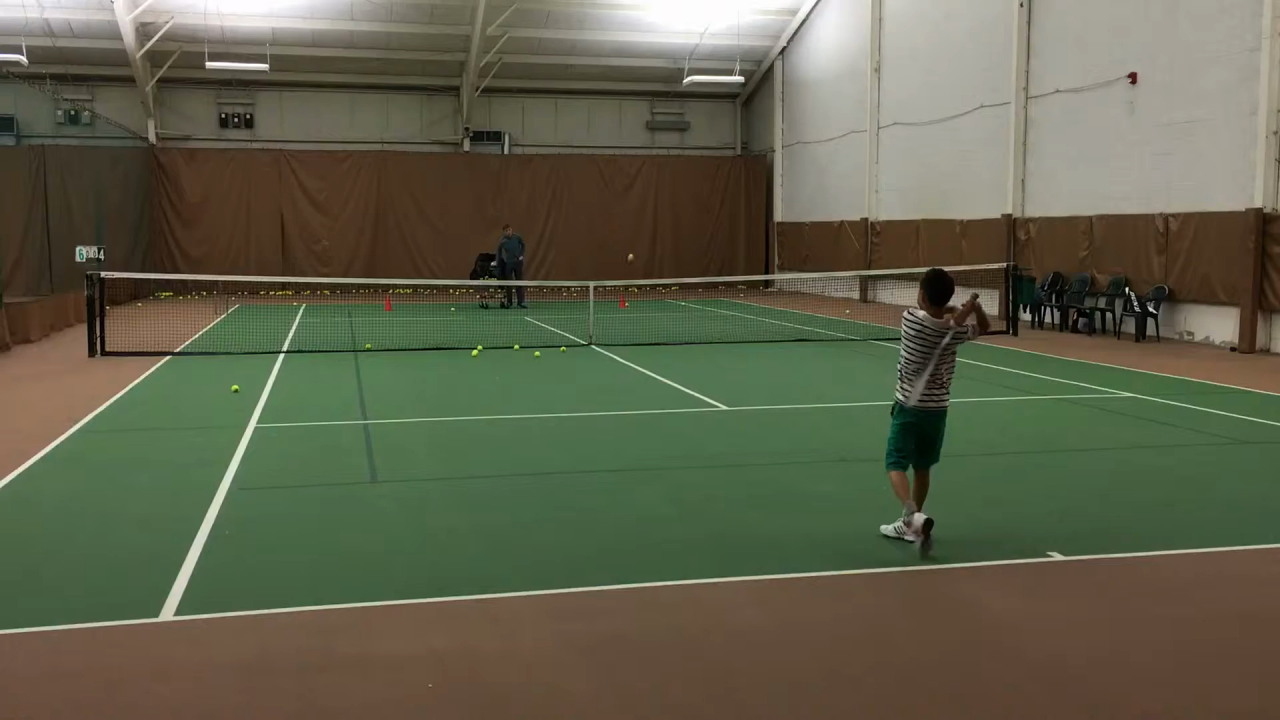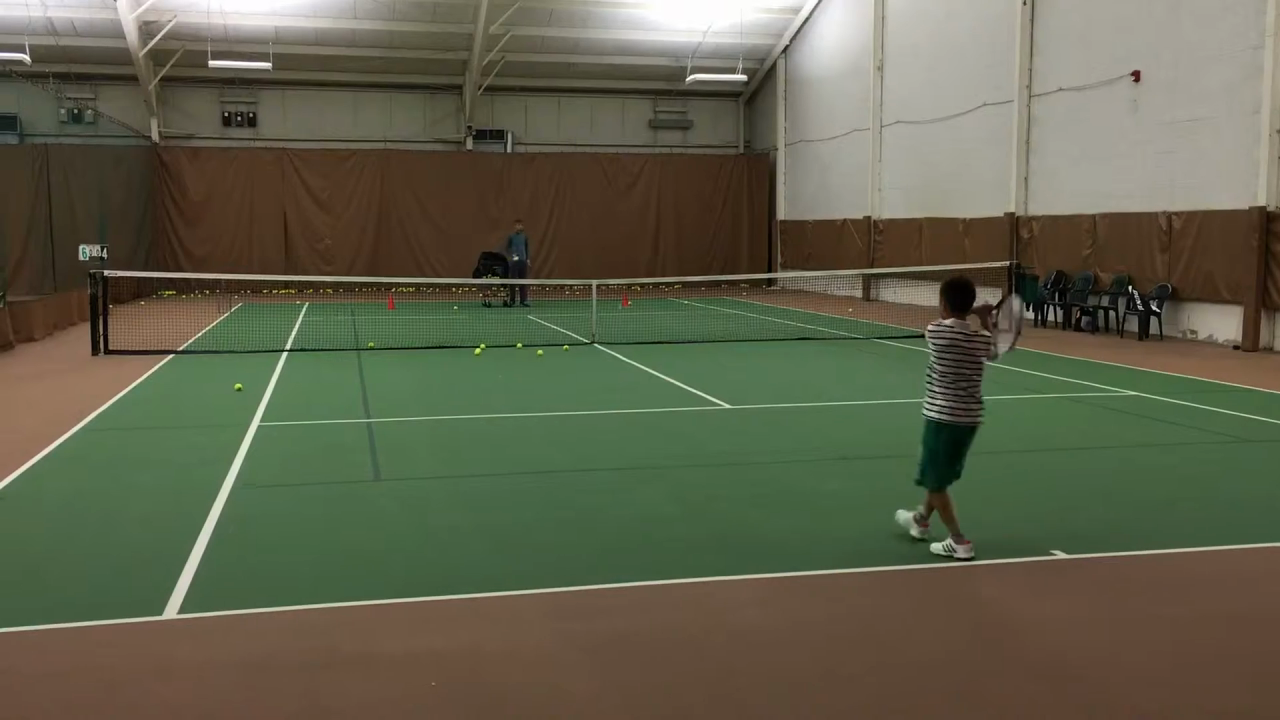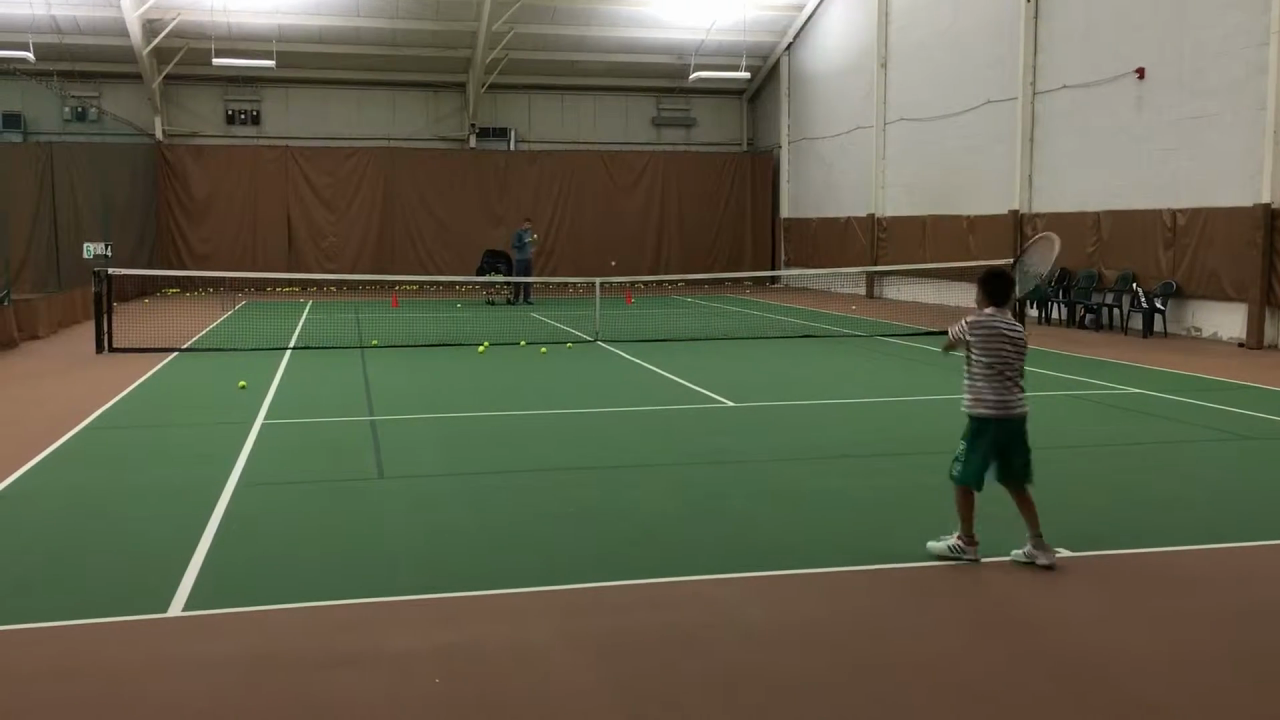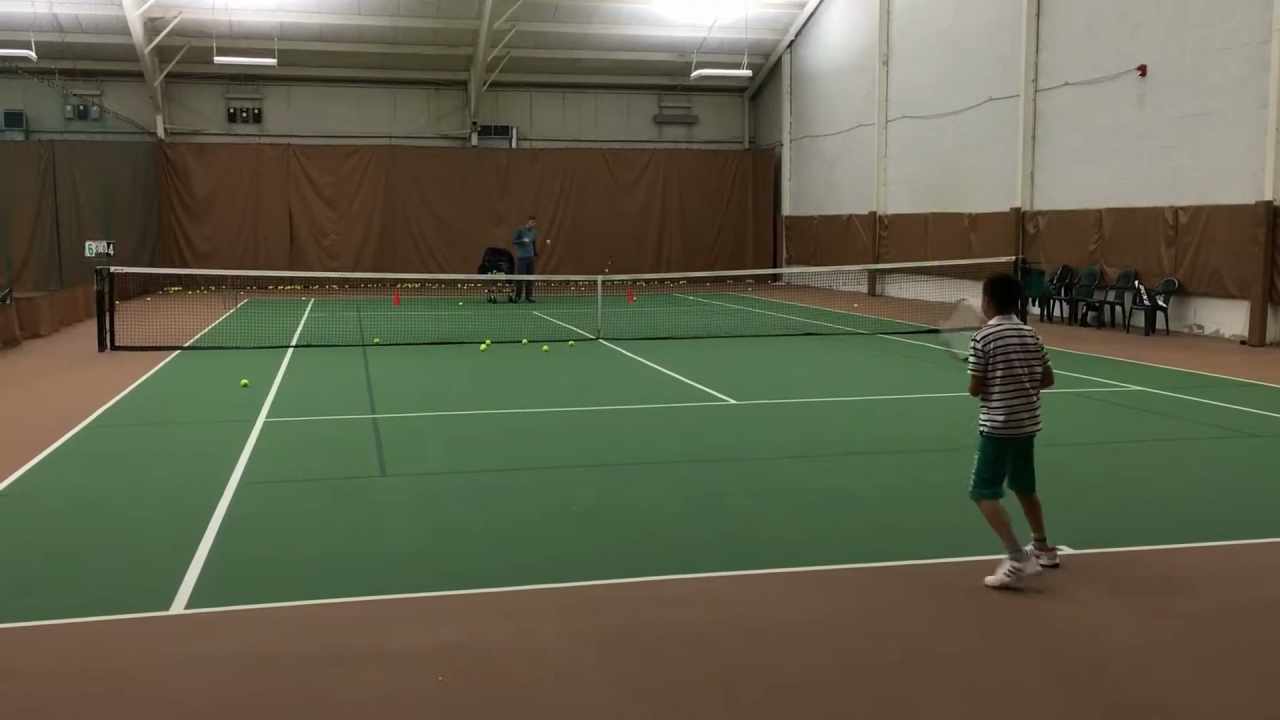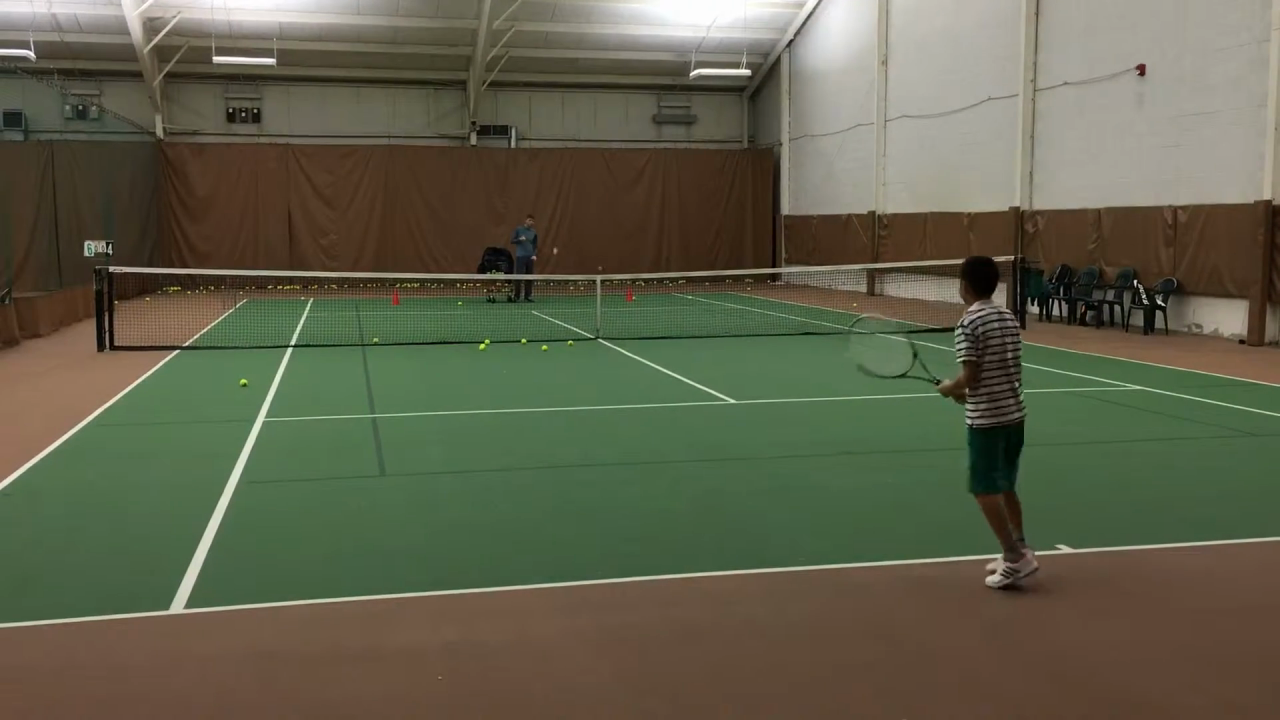
dt=0.3s
person 1, frame 1
left shoulder: (910, 318)
right shoulder: (956, 330)
right elbow: (984, 327)
left wrist: (956, 312)
right wrist: (974, 308)
left hip: (909, 405)
right hip: (937, 407)
left knee: (896, 465)
right knee: (922, 467)
left ankle: (914, 516)
right ankle: (912, 523)
person 1, frame 2
left shoulder: (937, 331)
right shoulder: (983, 339)
left wrist: (972, 316)
right wrist: (984, 322)
left hip: (942, 417)
right hip: (971, 418)
left knee: (933, 481)
right knee: (942, 475)
left ankle: (959, 541)
right ankle: (921, 519)
person 1, frame 3
left shoulder: (974, 324)
right shoulder: (1018, 331)
left elbow: (947, 345)
left hip: (987, 415)
right hip: (1016, 414)
left knee: (963, 478)
right knee: (1014, 481)
left ankle: (966, 541)
right ankle: (1038, 546)
person 1, frame 4
left shoulder: (983, 337)
right shoulder: (1030, 334)
left elbow: (975, 388)
right elbow: (1048, 380)
left hip: (998, 427)
right hip: (1028, 422)
left knee: (984, 494)
right knee: (1024, 487)
left ankle: (1020, 560)
right ankle: (1042, 548)
person 1, frame 5
left shoulder: (968, 323)
right shoulder: (1009, 318)
left elbow: (970, 377)
right elbow: (1013, 368)
left wrist: (949, 388)
left hip: (986, 417)
right hip: (1013, 413)
left knee: (985, 488)
right knee: (1005, 485)
left ankle: (1015, 558)
right ankle: (1019, 550)
